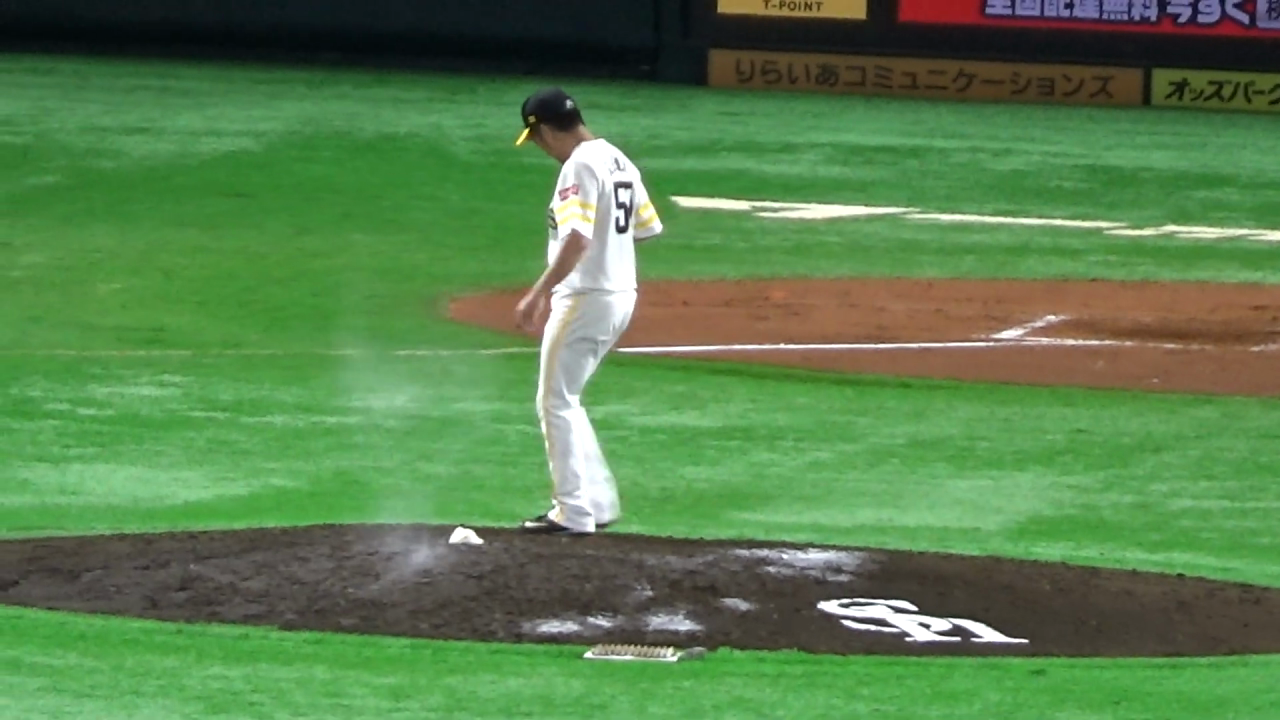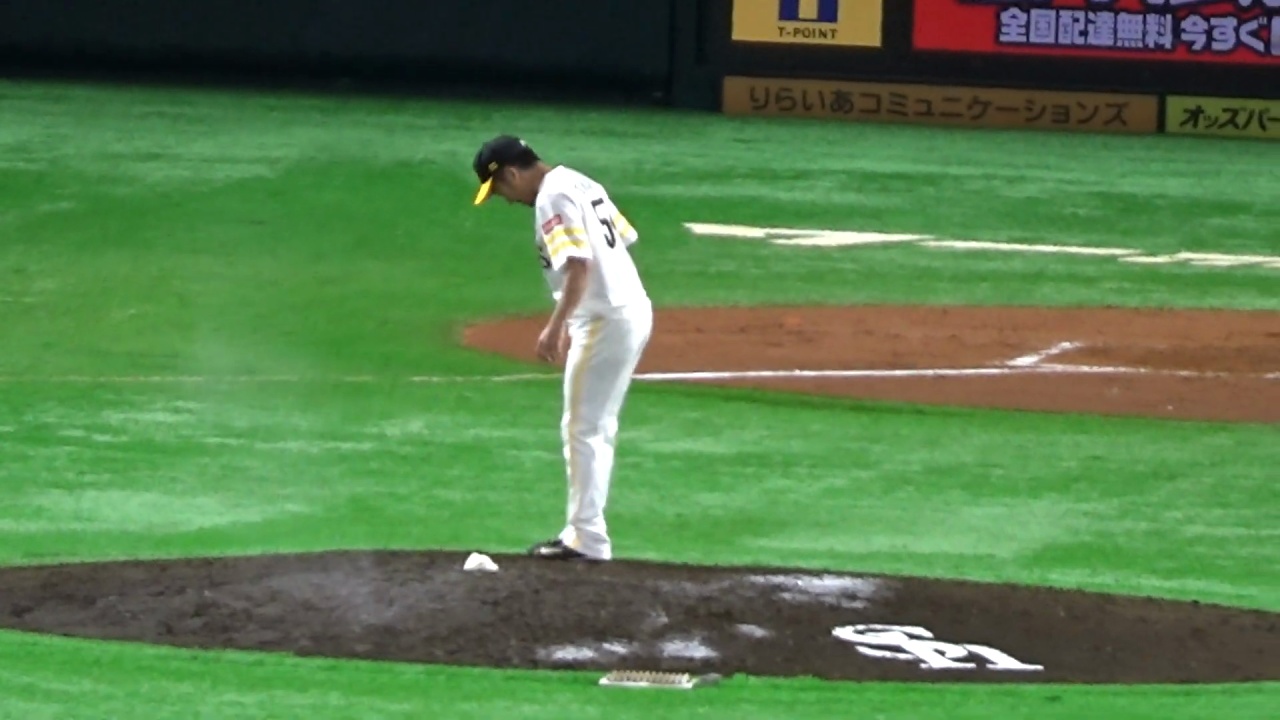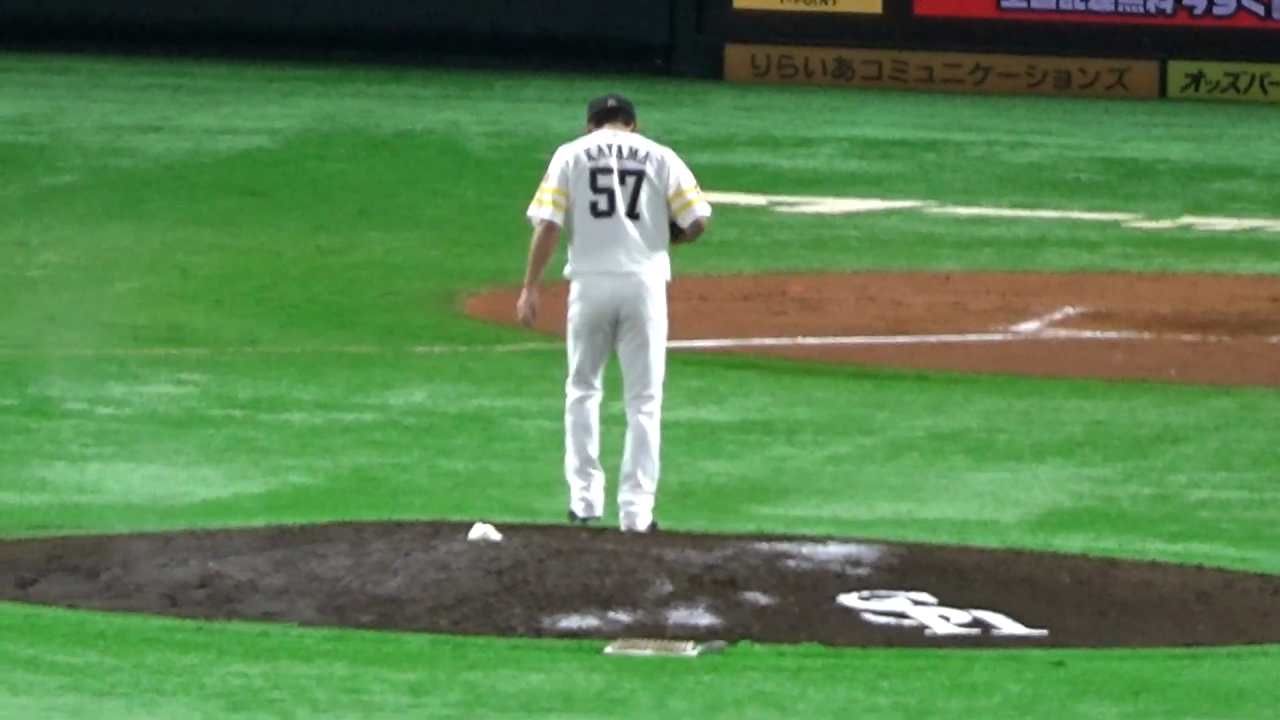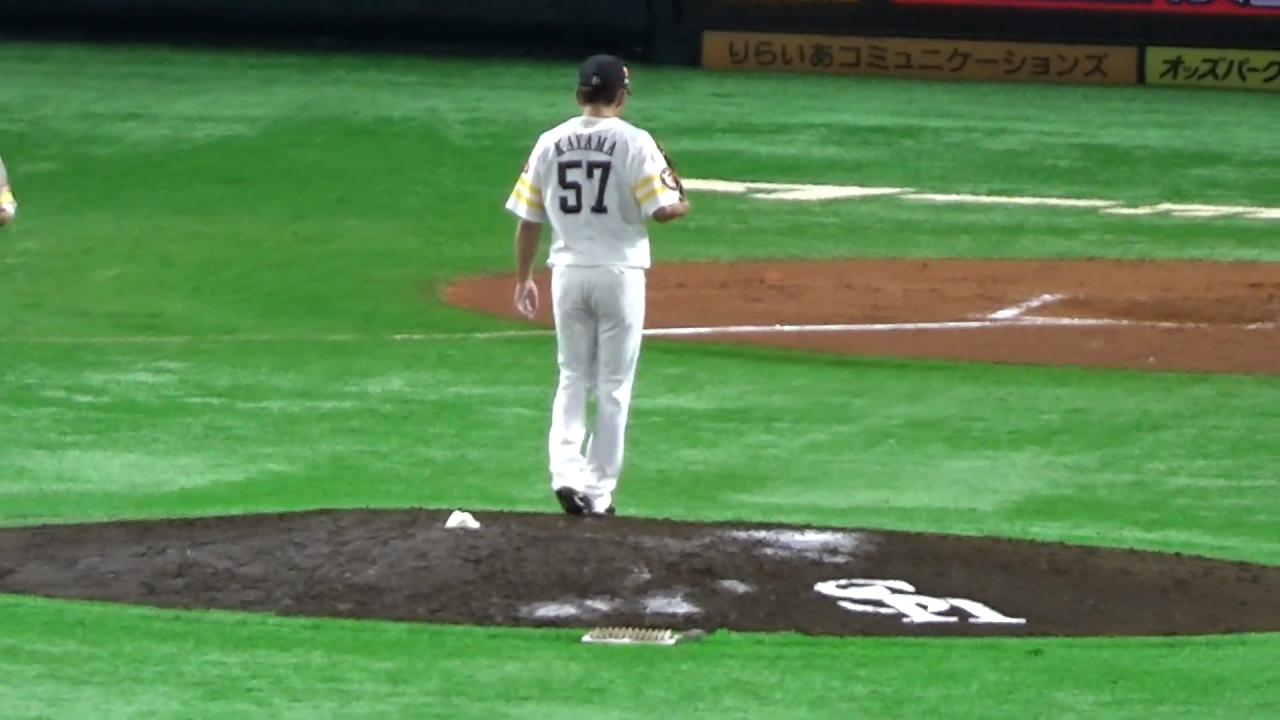
dt=1s
person 1, frame 1
left shoulder: (579, 166)
right shoulder: (621, 162)
left elbow: (576, 241)
right elbow: (647, 229)
left wrist: (537, 294)
left hip: (587, 299)
right hip: (621, 297)
left knee: (556, 404)
right knee: (565, 400)
left ankle: (572, 513)
right ankle: (599, 501)
person 1, frame 2
left shoulder: (552, 197)
right shoulder: (580, 183)
left elbow: (579, 265)
right elbow: (625, 238)
left wrist: (556, 325)
left hip: (606, 320)
right hip: (632, 312)
left knee: (582, 430)
right knee: (597, 429)
left ankle: (588, 538)
right ankle: (583, 529)
person 1, frame 3
left shoulder: (570, 154)
right shoulder: (661, 155)
left elbow: (547, 227)
right elbow: (697, 222)
left wrist: (530, 288)
left hip: (591, 285)
right hip: (645, 285)
left knee: (582, 389)
right knee: (643, 402)
left ankle: (585, 496)
right ankle: (637, 511)
person 1, frame 4
left shoulder: (549, 142)
right shoulder: (634, 141)
left elbow: (528, 220)
right elbow: (661, 210)
left wrist: (523, 279)
right wrist: (682, 205)
left hip: (568, 274)
right hip: (618, 274)
left knee: (573, 381)
right knee: (613, 387)
left ankle: (567, 475)
right ankle: (597, 492)
